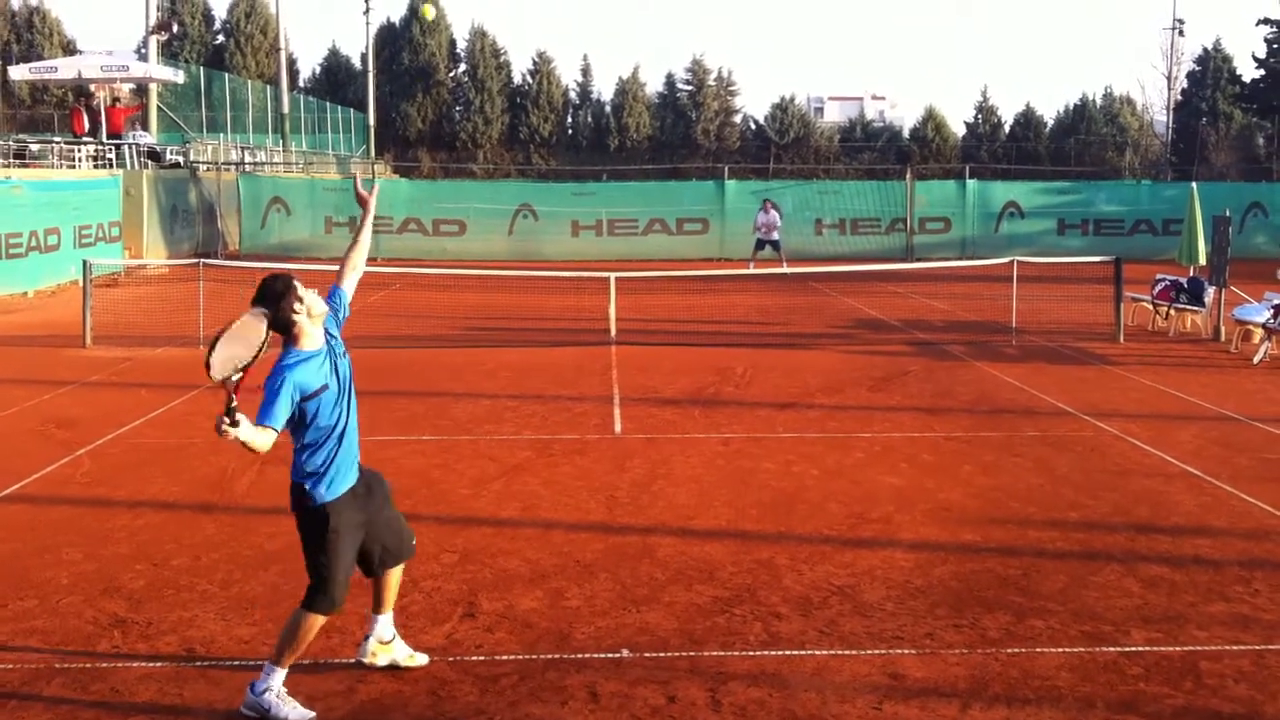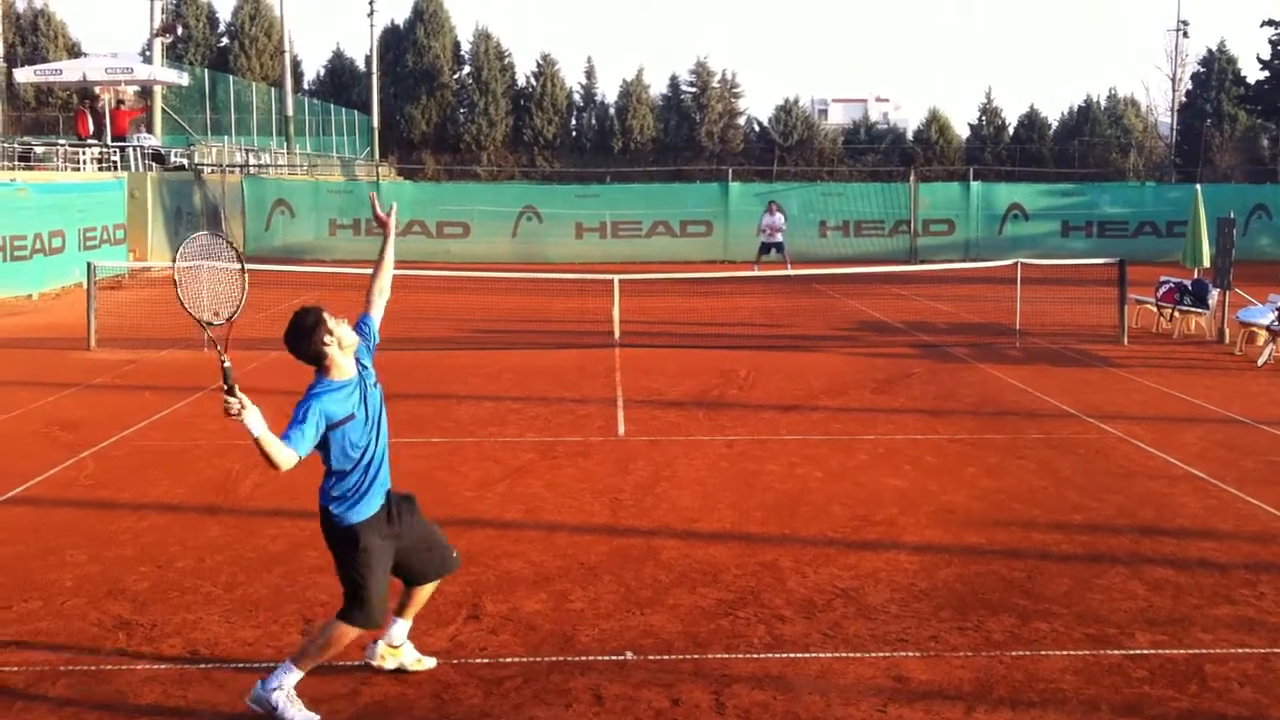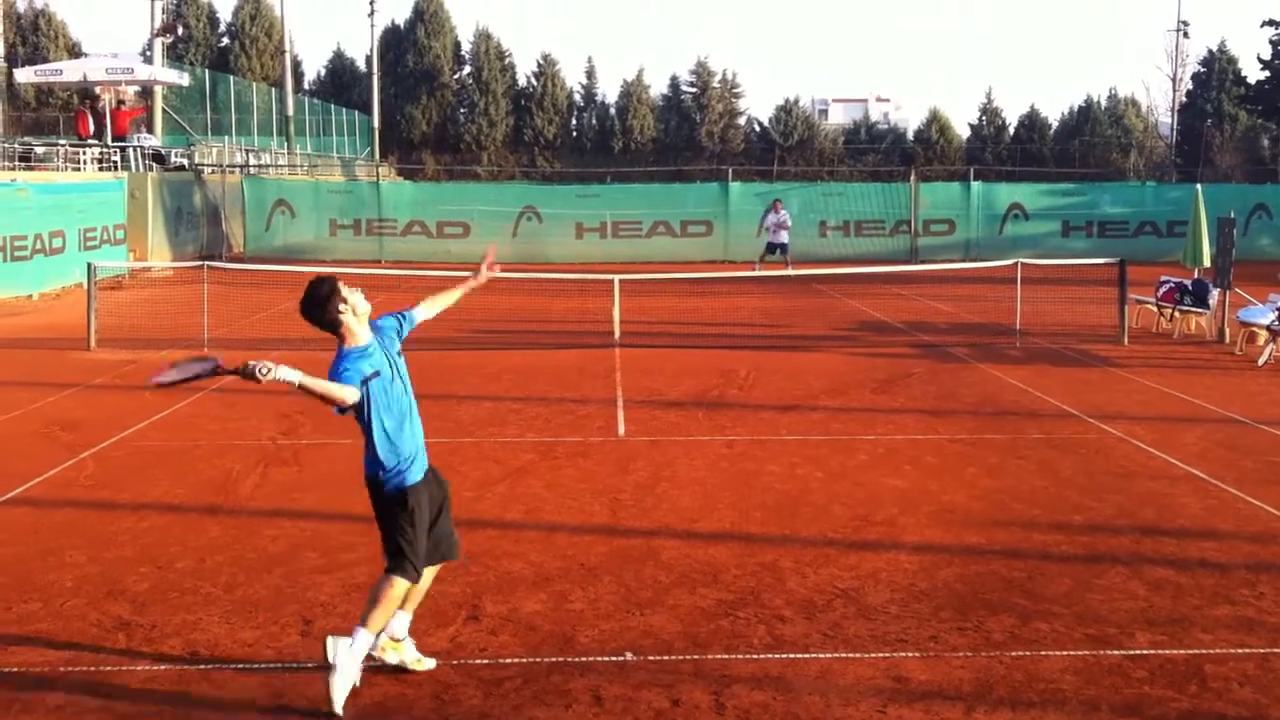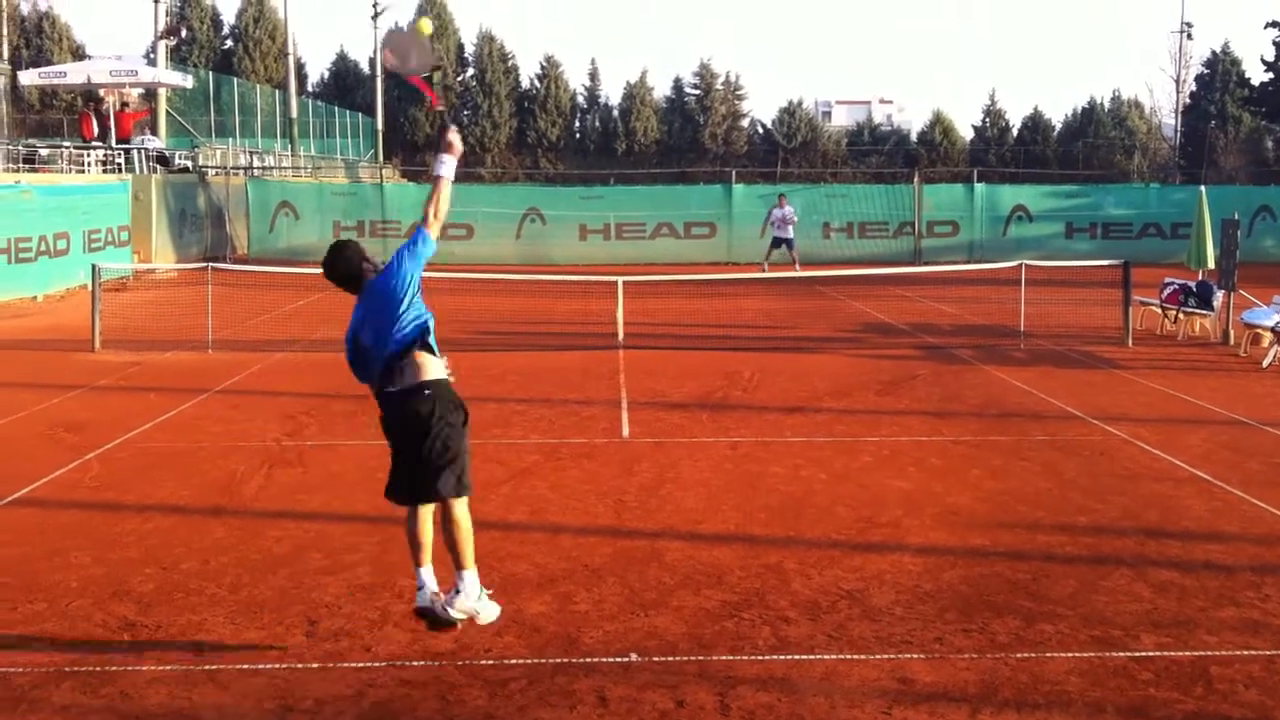
dt=0.2s
person 1, frame 1
left shoulder: (329, 327)
right shoulder: (290, 374)
left elbow: (350, 271)
right elbow: (264, 437)
left wrist: (368, 214)
right wrist: (239, 427)
left hip: (354, 481)
right hip: (324, 498)
left knee: (394, 553)
right knee: (326, 597)
left ankle: (381, 640)
person 1, frame 2
left shoulder: (361, 356)
right shoulder: (319, 402)
left elbow: (378, 295)
right elbow: (284, 459)
left wrist: (388, 236)
right wrist: (254, 421)
left hip: (384, 504)
right hip: (353, 519)
left knee: (436, 563)
right knee: (362, 613)
left ankle: (392, 645)
person 1, frame 3
left shoulder: (382, 328)
right shoulder: (349, 362)
left elbow: (421, 310)
right elbow: (345, 395)
left wrist: (470, 283)
right wrist: (288, 375)
left hip: (418, 471)
right hip: (398, 479)
left knee: (435, 553)
right knee: (405, 565)
left ankle: (393, 638)
right ankle: (353, 650)
person 1, frame 4
left shoulder: (355, 330)
right shoulder: (393, 278)
right elbow: (432, 219)
right wrist: (447, 161)
left hip: (396, 406)
right hip: (430, 396)
left knee: (420, 500)
right knee: (452, 495)
left ankle: (427, 589)
right ankle: (467, 591)
